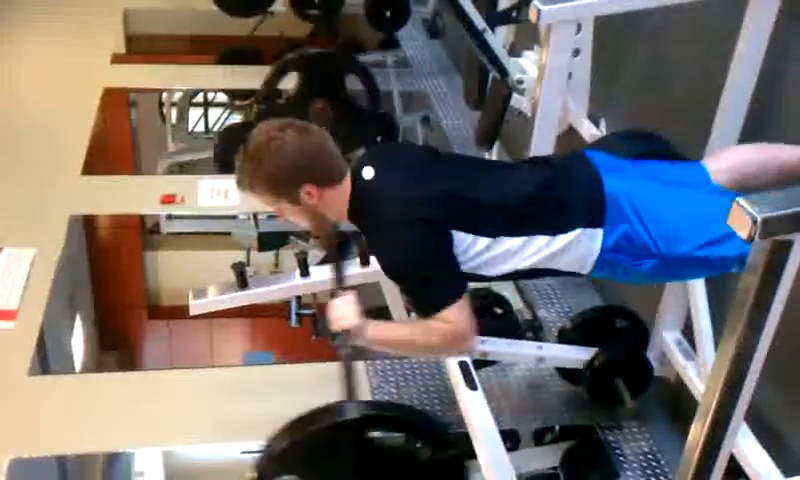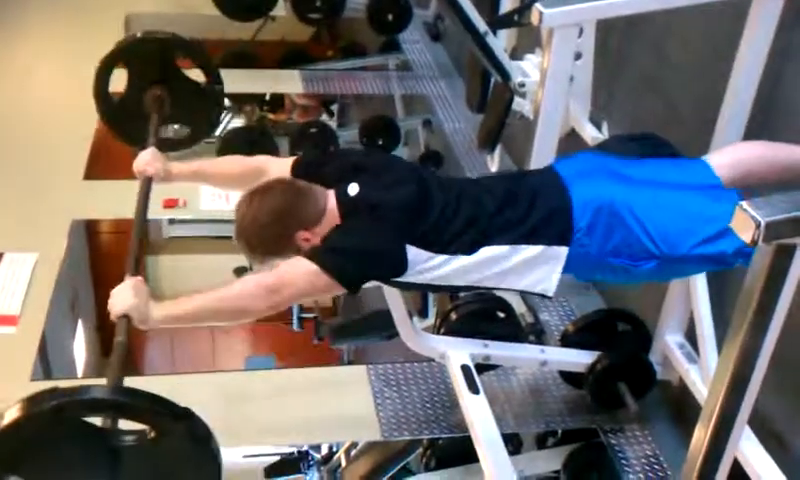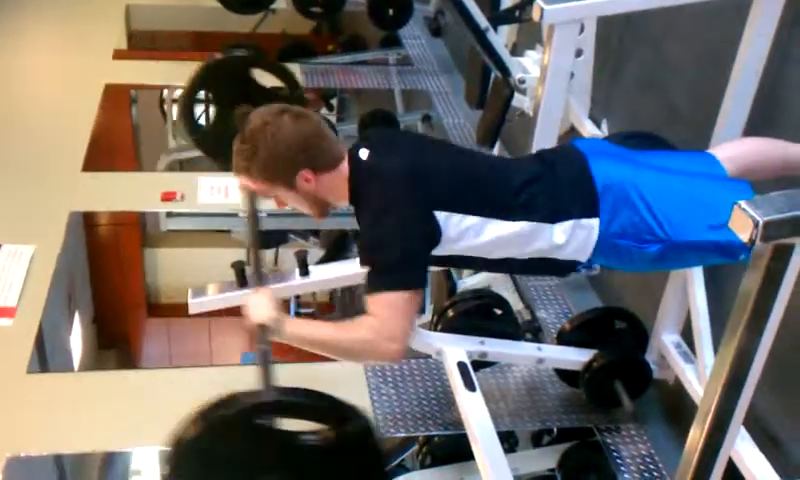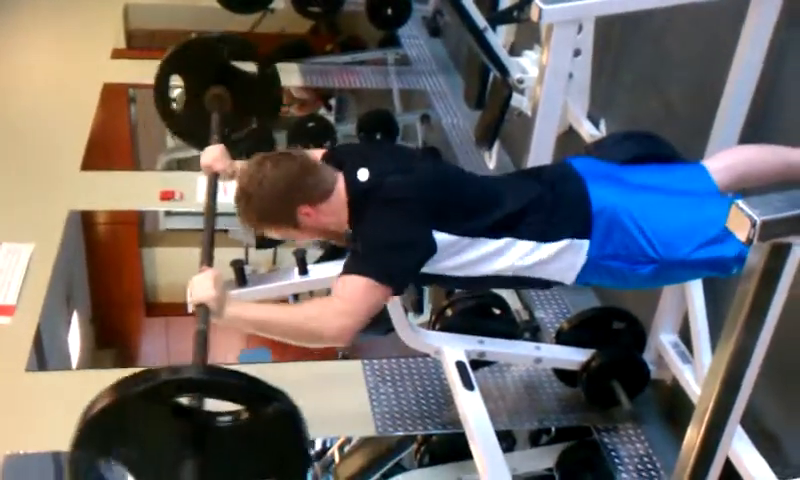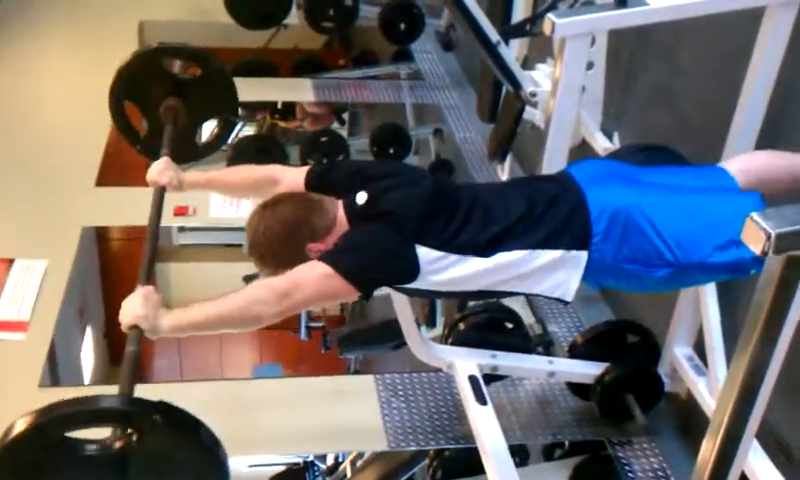
dt=1s
person 1, frame 1
left shoulder: (400, 234)
right shoulder: (377, 161)
left elbow: (458, 334)
left wrist: (365, 330)
left hip: (605, 230)
right hip: (581, 178)
left knee: (752, 240)
right knee: (715, 176)
person 1, frame 2
left shoulder: (368, 238)
right shoulder: (348, 169)
left elbow: (269, 294)
right elbow: (263, 169)
left wrist: (152, 311)
right wrist: (174, 168)
left hip: (582, 232)
right hip: (567, 184)
right knee: (715, 175)
person 1, frame 3
left shoulder: (390, 218)
right shoulder: (366, 148)
left elbow: (384, 340)
left wrist: (280, 323)
right wrist: (262, 170)
left hip: (599, 217)
right hip: (581, 168)
right knee: (719, 168)
person 1, frame 4
left shoulder: (388, 224)
right shoulder: (357, 163)
left elbow: (336, 323)
right elbow: (306, 166)
left wrist: (227, 307)
right wrist: (235, 166)
left hip: (592, 235)
right hip: (570, 186)
left knee: (745, 230)
right knee: (711, 178)
person 1, frame 5
left shoulder: (379, 241)
right shoulder: (358, 181)
left elbow: (278, 299)
right elbow: (275, 177)
left wrist: (163, 320)
right wrist: (186, 178)
left hip: (599, 236)
right hip: (581, 190)
right knee: (728, 182)
